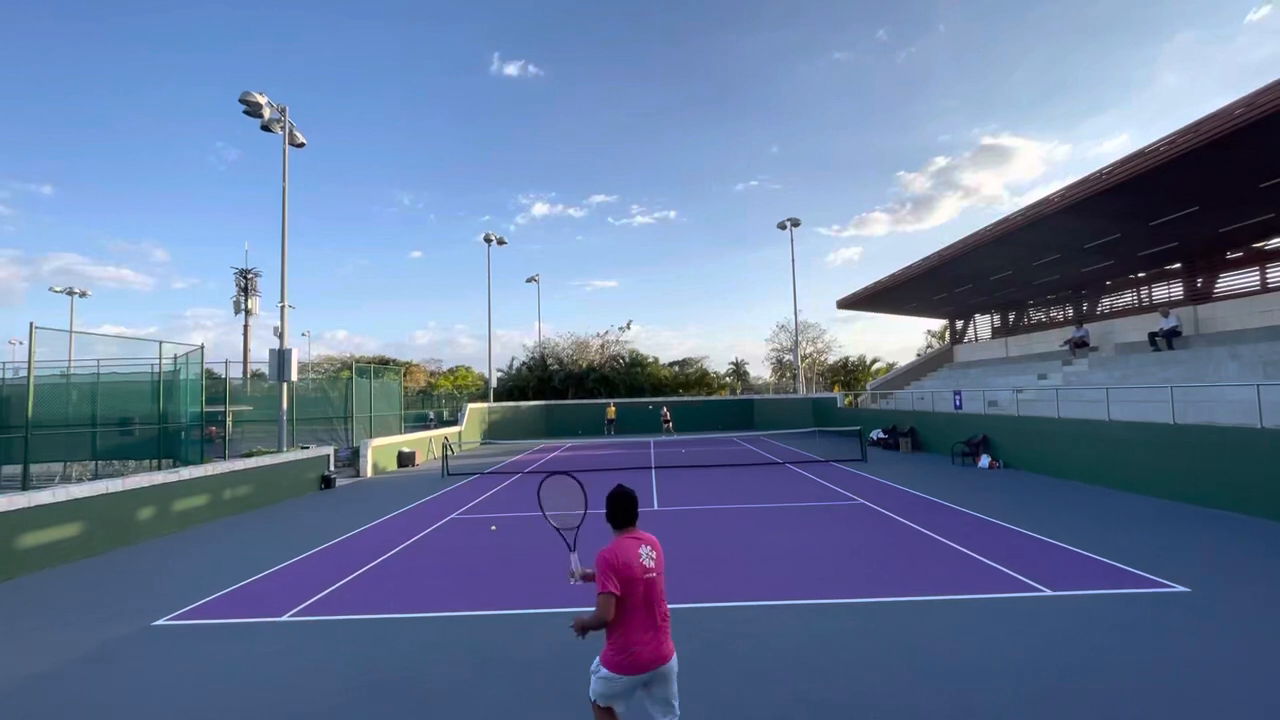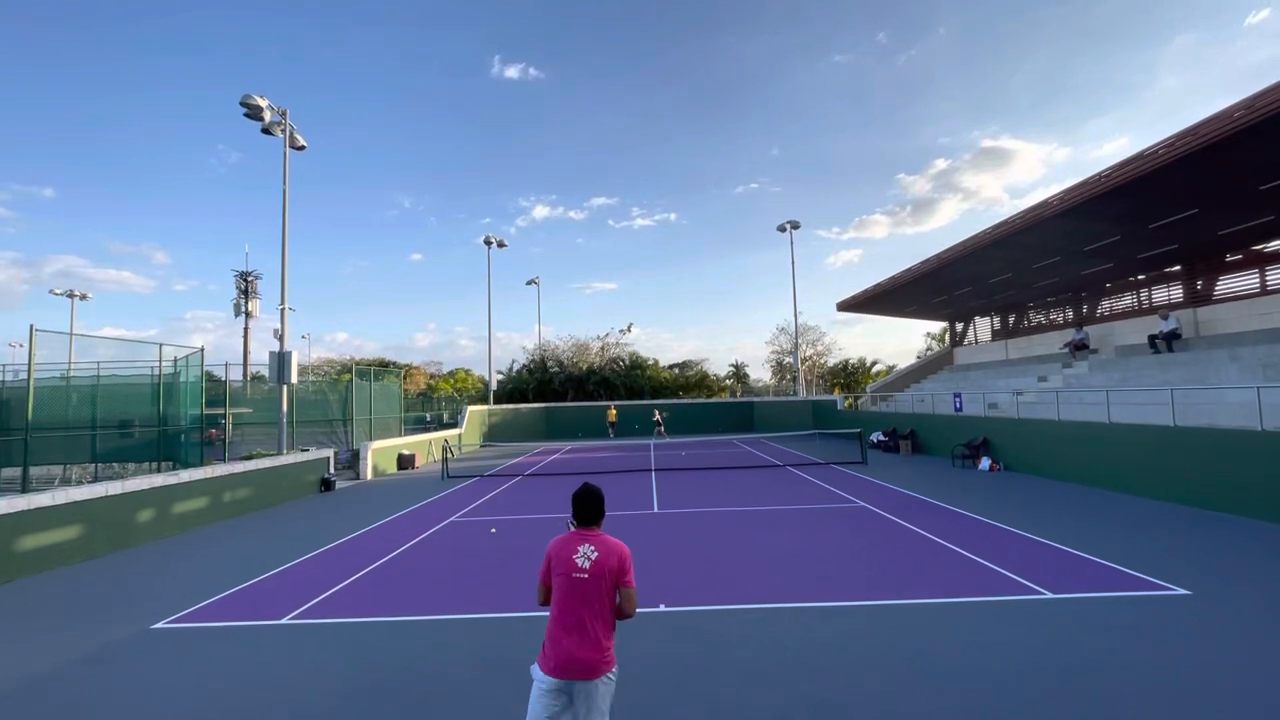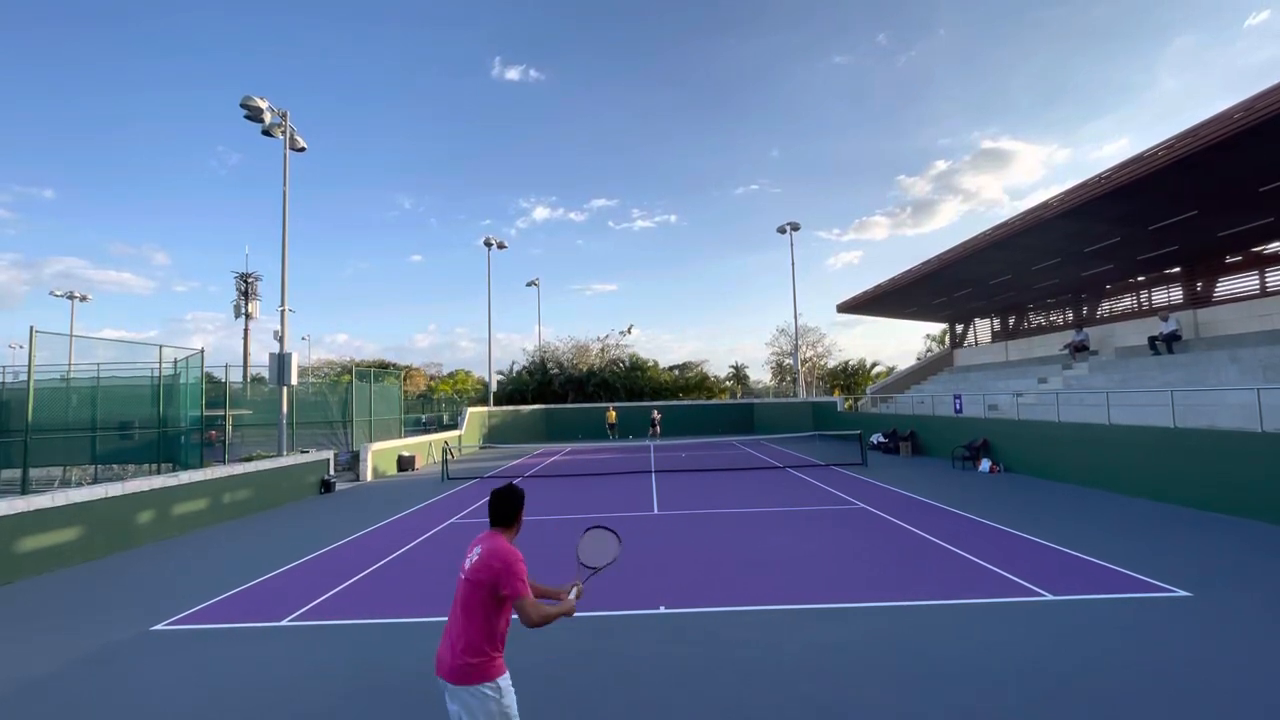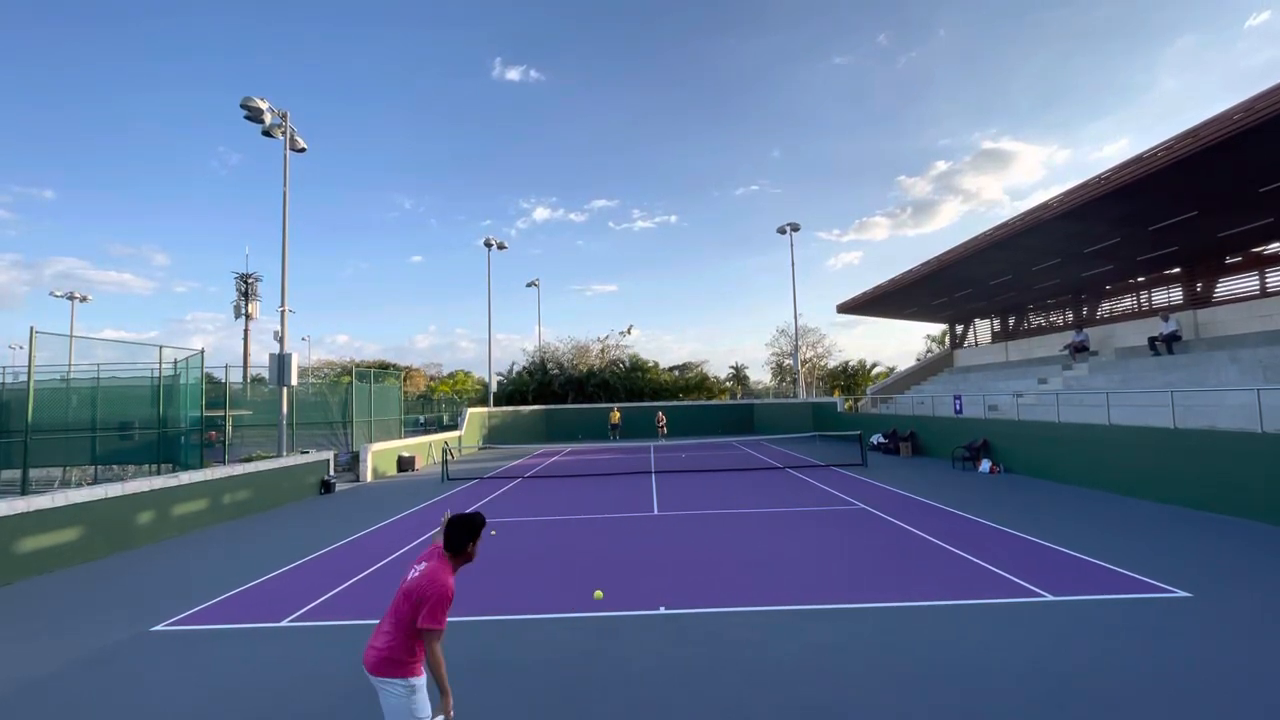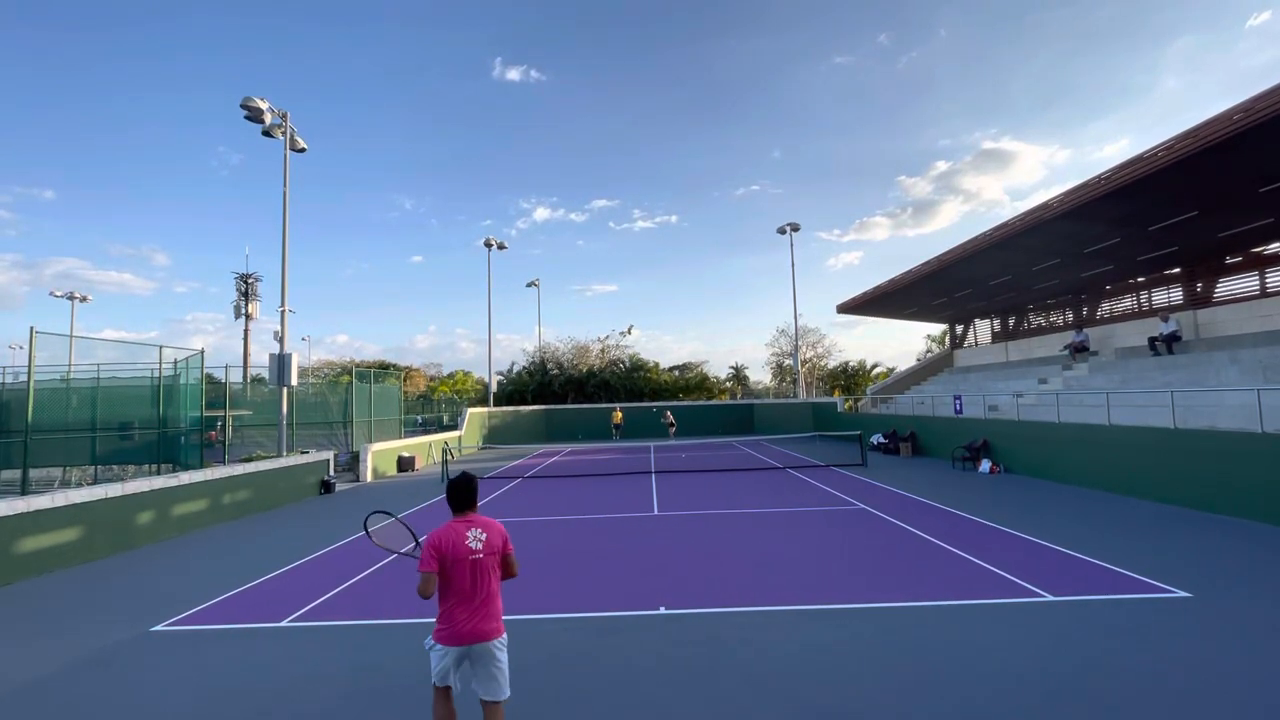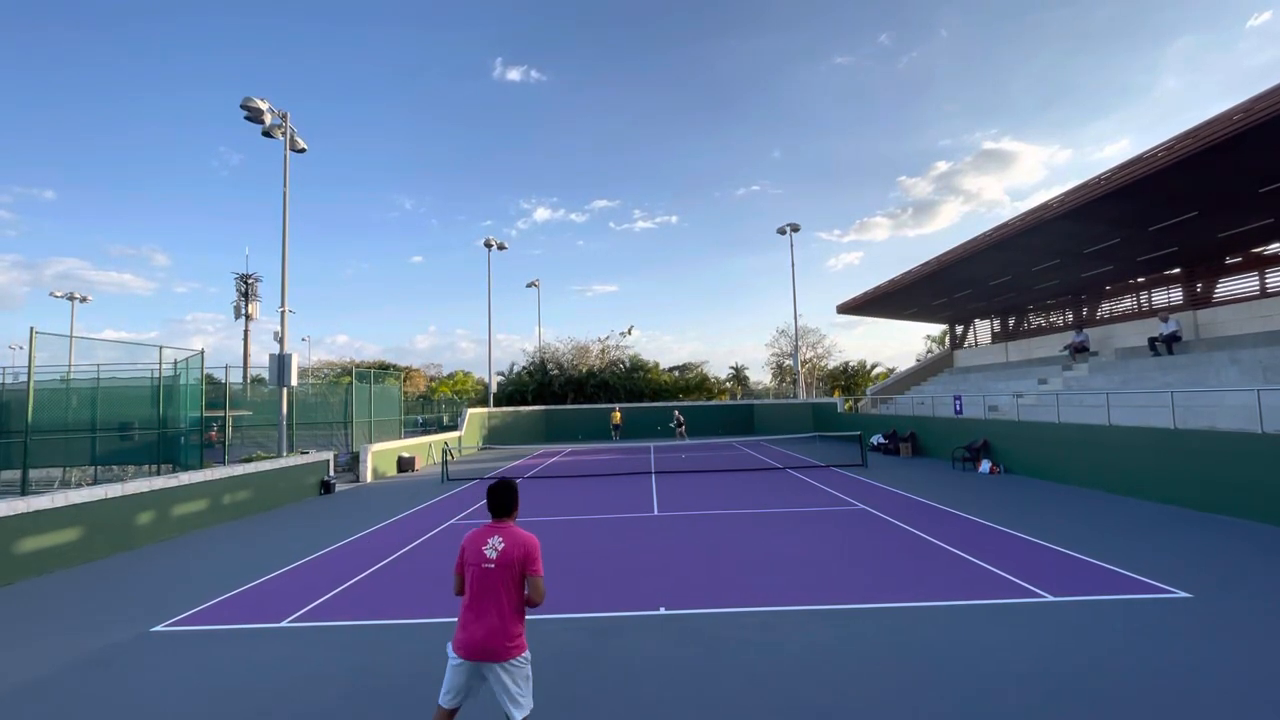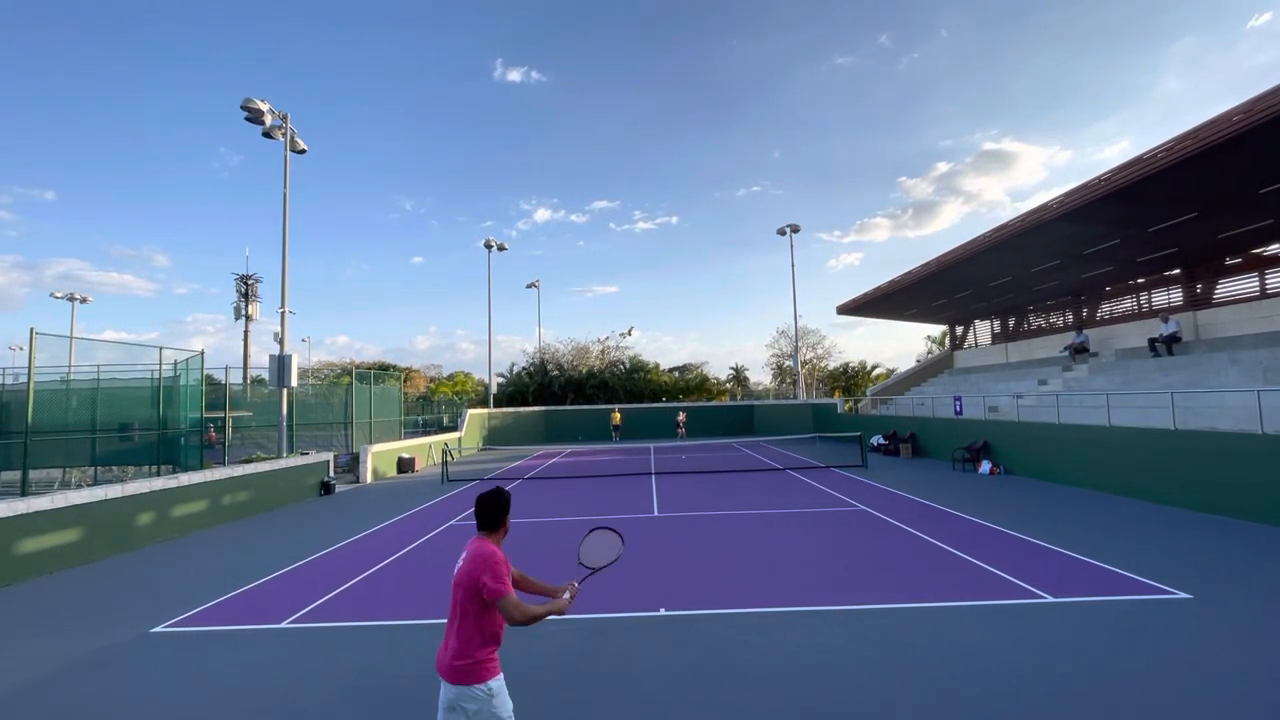
dt=0.7s
person 1, frame 1
left shoulder: (608, 557)
right shoulder: (653, 544)
left elbow: (606, 616)
left wrist: (582, 623)
right wrist: (593, 575)
left hip: (622, 661)
right hip: (663, 656)
person 1, frame 2
left shoulder: (555, 548)
right shoulder: (619, 551)
left elbow: (543, 599)
right elbow: (629, 609)
left hip: (553, 663)
right hip: (597, 663)
person 1, frame 3
left shoulder: (482, 545)
right shoulder: (506, 556)
right elbow: (531, 617)
left wrist: (560, 593)
right wrist: (565, 608)
left hip: (449, 665)
right hip: (480, 673)
person 1, frame 4
left shoulder: (435, 553)
right shoulder: (441, 587)
right elbow: (431, 647)
left wrist: (445, 527)
right wrist: (445, 694)
left hip: (377, 659)
right hip: (399, 671)
person 1, frame 5
left shoulder: (437, 538)
right shoulder: (497, 529)
left elbow: (426, 592)
right elbow: (512, 572)
left wrist: (421, 586)
left hip: (450, 636)
right hip: (490, 632)
left knee: (442, 690)
person 1, frame 6
left shoulder: (470, 539)
right shoulder: (526, 542)
left elbow: (459, 589)
right elbow: (536, 597)
left hip: (466, 645)
right hip: (506, 649)
person 1, frame 7
left shoulder: (476, 548)
right shoulder: (490, 557)
left elbow: (514, 578)
right elbow: (516, 615)
left wrist: (556, 592)
right wrist: (555, 607)
left hip: (451, 664)
right hip: (476, 671)
